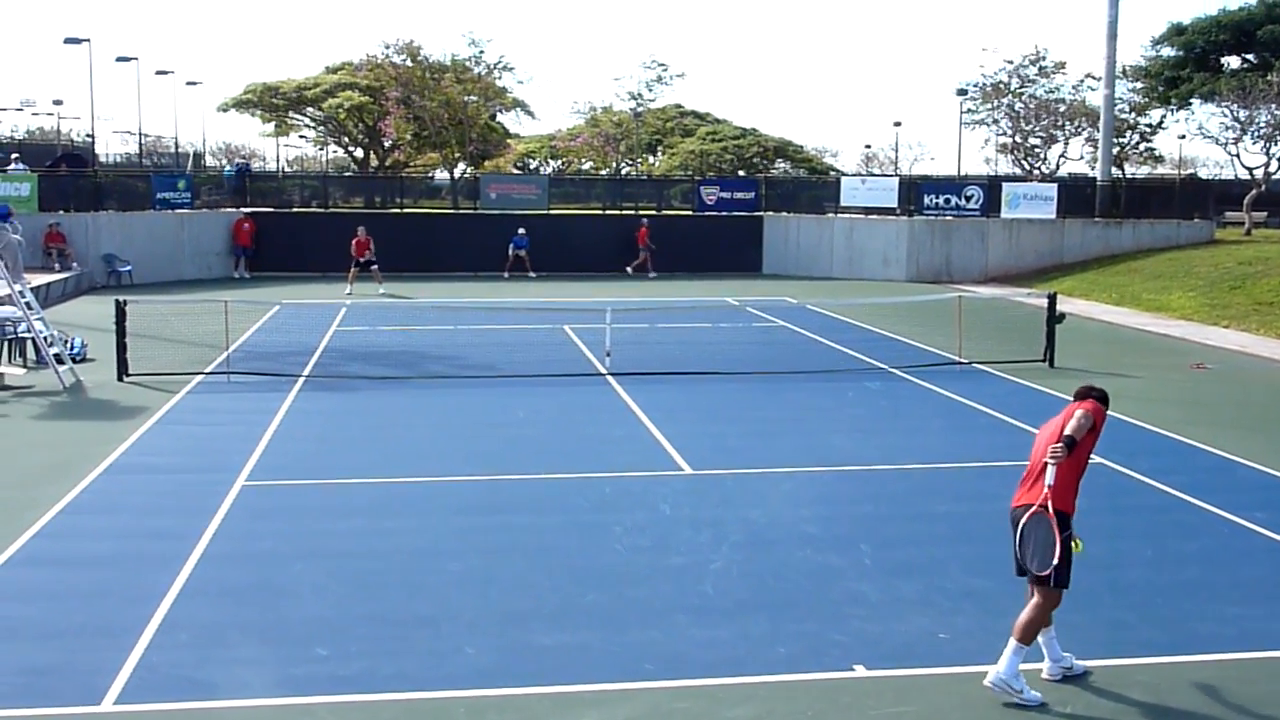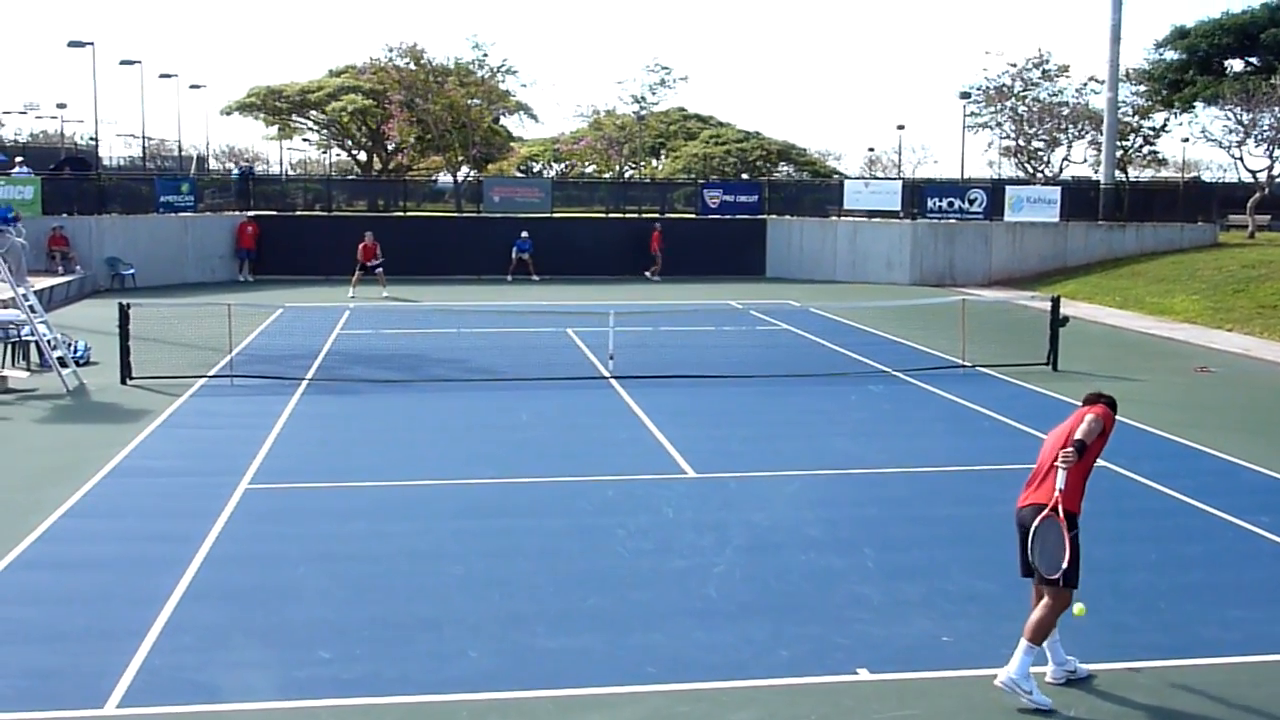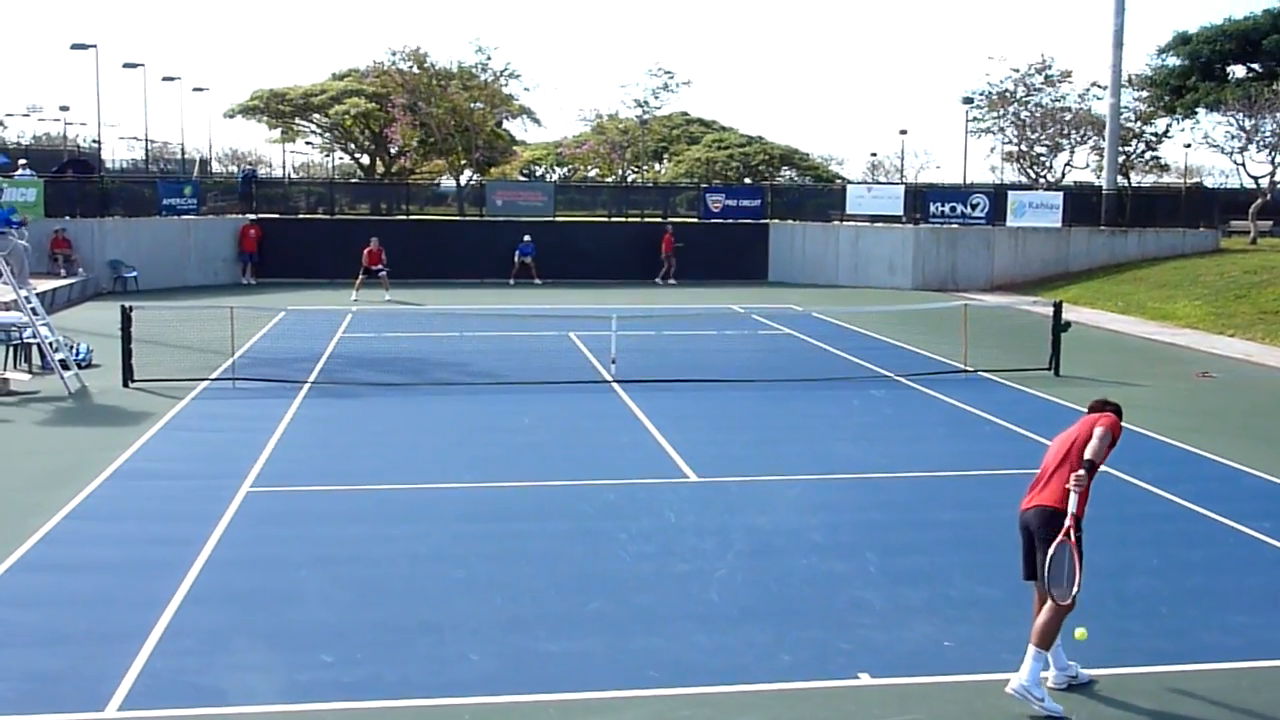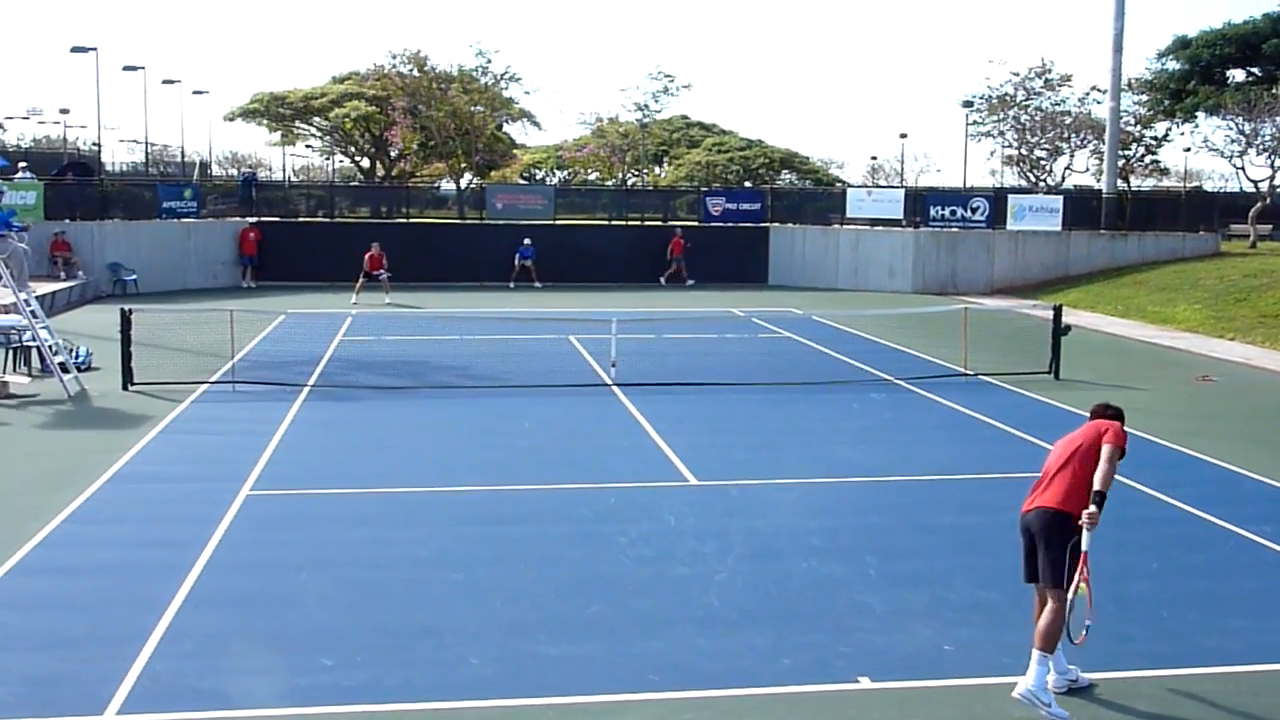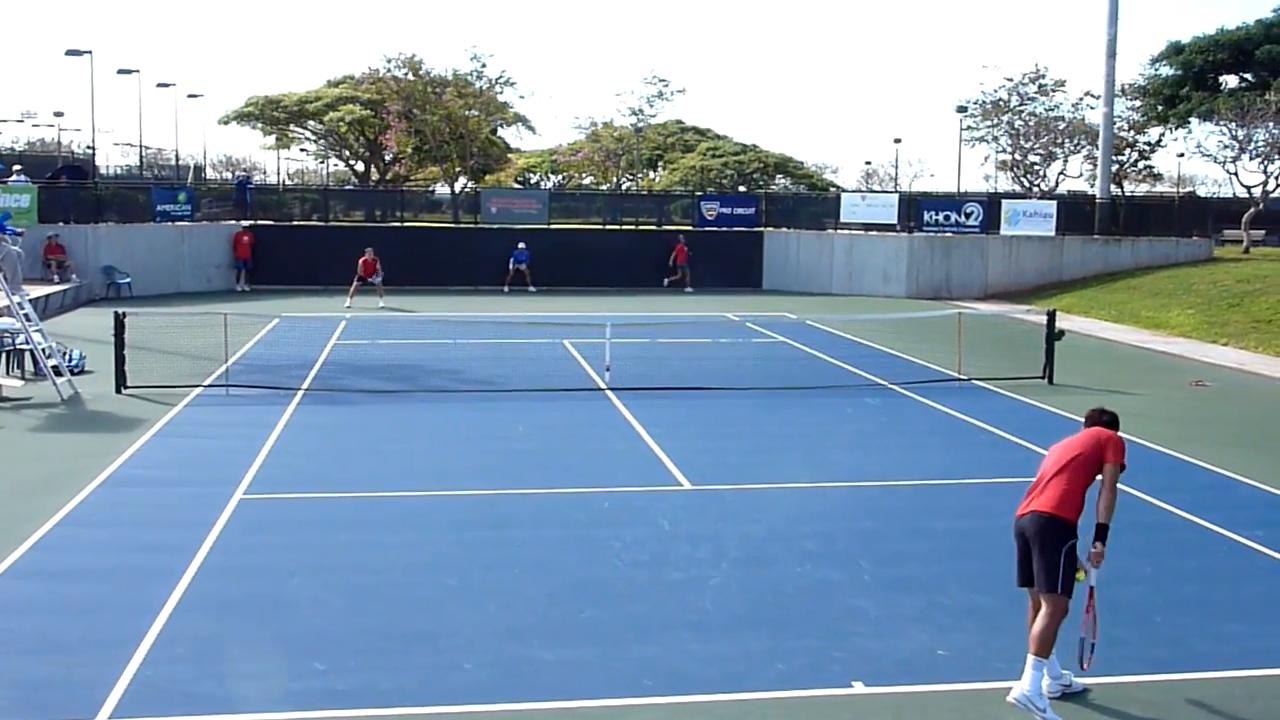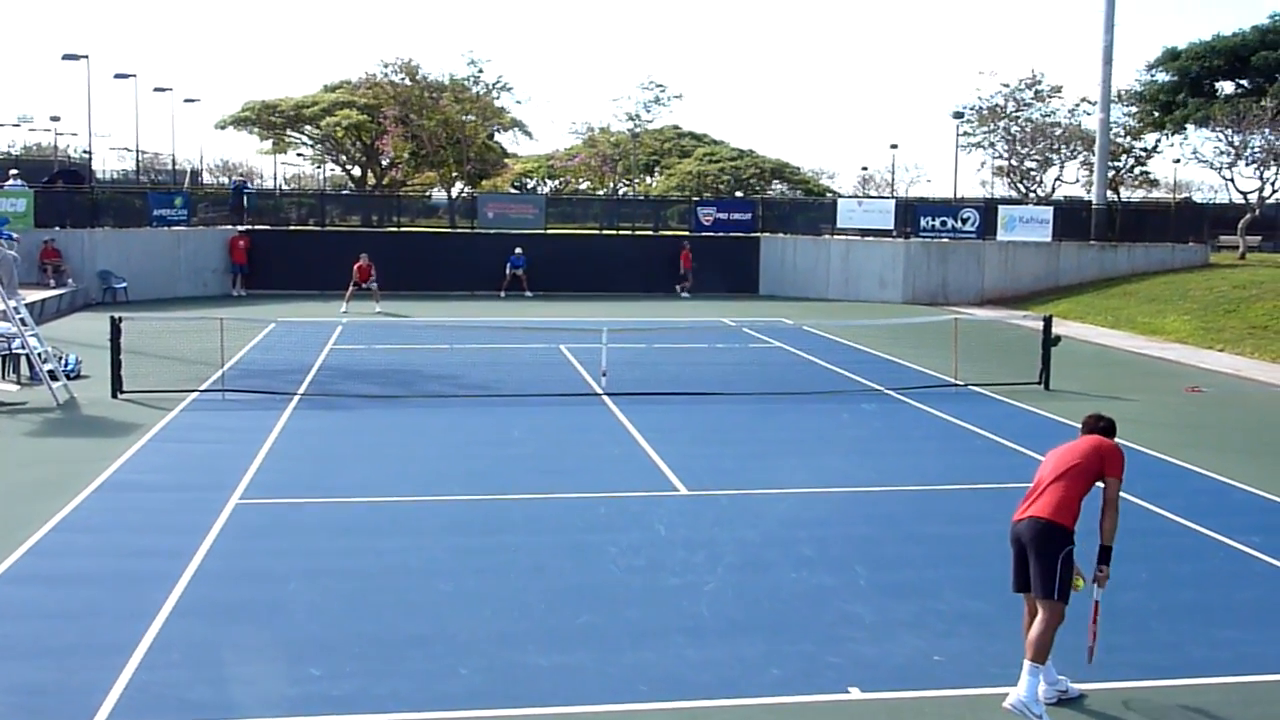
dt=0.1s
person 1, frame 1
left shoulder: (1053, 423)
right shoulder: (1094, 408)
right elbow: (1080, 422)
right wrist: (1069, 444)
left hip: (1021, 505)
right hip: (1050, 509)
left knee: (1040, 590)
right knee: (1047, 595)
left ankle: (1056, 661)
right ankle: (1005, 671)
person 1, frame 2
left shoulder: (1062, 427)
right shoulder: (1103, 412)
right elbow: (1089, 427)
right wrist: (1078, 451)
left hip: (1026, 507)
right hip: (1052, 510)
left knee: (1043, 590)
right knee: (1058, 596)
left ankle: (1059, 664)
right ankle: (1017, 672)
person 1, frame 3
left shoulder: (1068, 433)
right shoulder: (1109, 420)
right elbow: (1099, 440)
right wrist: (1088, 468)
left hip: (1029, 510)
right hip: (1056, 513)
left knee: (1045, 595)
left ankle: (1060, 669)
right ankle: (1027, 678)
person 1, frame 4
left shoulder: (1069, 438)
right shoulder: (1114, 430)
right elbow: (1105, 464)
left wrist: (1070, 553)
right wrist: (1097, 503)
left hip: (1030, 513)
right hip: (1058, 516)
left knee: (1045, 597)
right knee: (1059, 602)
left ankle: (1059, 672)
right ankle: (1034, 682)
person 1, frame 5
left shoulder: (1064, 444)
right shoulder: (1111, 440)
right elbow: (1108, 488)
left wrist: (1071, 557)
right wrist: (1100, 537)
left hip: (1024, 517)
right hip: (1053, 520)
left knee: (1039, 601)
right knee: (1055, 606)
left ankle: (1053, 678)
right ankle: (1029, 688)
person 1, frame 6
left shoulder: (1060, 450)
right shoulder: (1111, 450)
right elbow: (1110, 507)
left wrist: (1067, 564)
right wrist: (1103, 559)
left hip: (1021, 523)
right hip: (1049, 527)
left knee: (1034, 607)
right knee: (1050, 612)
left ankle: (1048, 683)
right ankle: (1025, 693)
